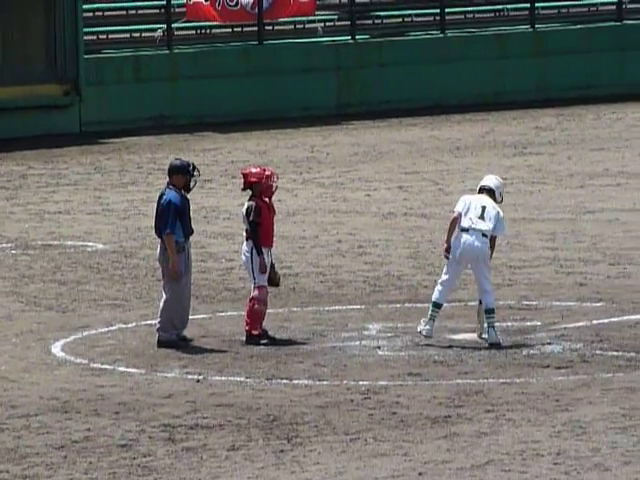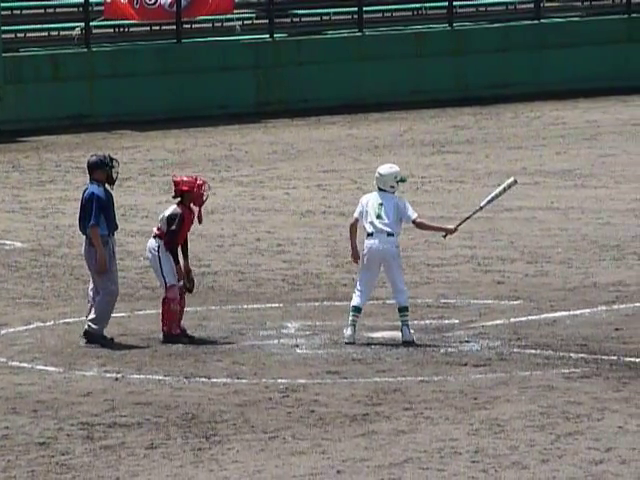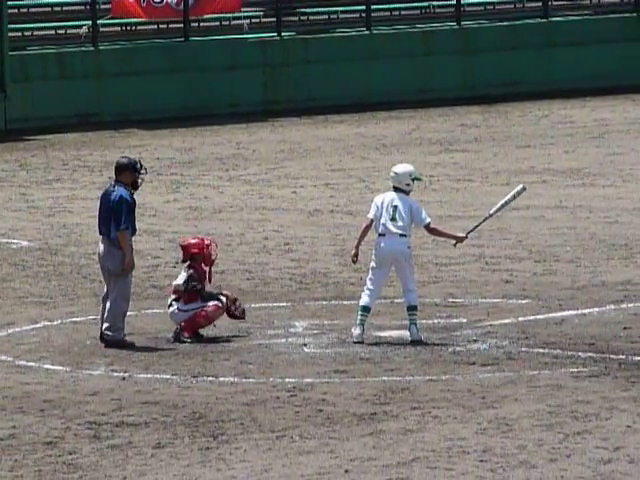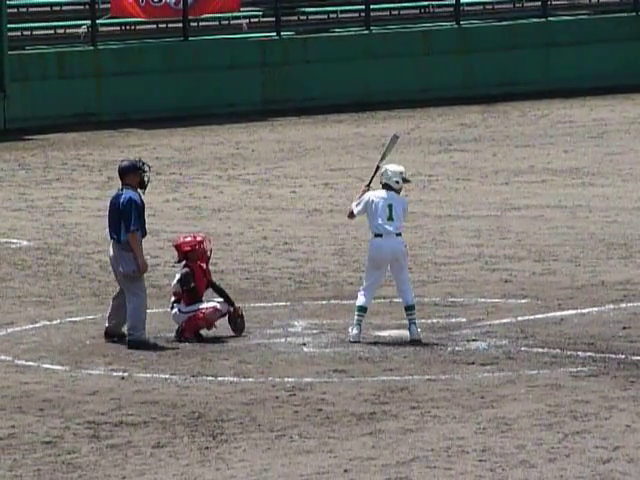
dt=1s
person 1, frame 1
left shoulder: (177, 195)
right shoulder: (171, 199)
right elbow: (168, 232)
right wrist: (173, 259)
left hip: (182, 247)
right hip: (174, 250)
left knee: (183, 293)
right knee: (173, 294)
left ankle: (176, 332)
right ankle: (165, 335)
person 1, frame 2
left shoulder: (100, 190)
right shoulder: (94, 192)
right elbow: (92, 225)
right wrist: (100, 251)
left hip: (104, 243)
right hip: (99, 245)
left knee: (98, 290)
right knee: (109, 290)
left ankle: (94, 330)
right ankle: (94, 328)
person 1, frame 3
left shoulder: (108, 192)
right shoulder: (123, 196)
right elbow: (121, 229)
right wrist: (129, 255)
left hip: (105, 245)
right hip: (117, 248)
left knee: (111, 292)
right knee: (119, 295)
left ankle: (106, 330)
right ankle: (113, 335)
person 1, frame 4
left shoulder: (117, 196)
right shoulder: (132, 198)
right elbow: (132, 231)
right wrist: (140, 257)
left hip: (117, 249)
right hip: (127, 251)
left knee: (124, 292)
right knee: (137, 294)
left ankle: (113, 328)
right ankle: (136, 337)
person 2, frame 1
left shoulder: (467, 199)
right shoulder: (497, 211)
left elbow: (455, 218)
right elbow: (493, 241)
left wrist: (447, 242)
right wrist: (487, 262)
left hip: (461, 243)
right hip: (482, 246)
left knee: (444, 285)
right knee: (486, 290)
left ankle: (428, 325)
right ankle: (491, 333)
person 2, frame 2
left shoulder: (366, 199)
right shoulder: (399, 201)
left elbow: (353, 224)
right elbow: (418, 223)
left wrist: (354, 248)
right wrist: (445, 229)
left hip: (370, 245)
right hip: (390, 246)
left knee: (362, 289)
right knee: (399, 289)
left ankle: (350, 330)
right ankle: (405, 330)
person 2, frame 3
left shoulder: (380, 198)
right shoulder: (412, 203)
left elbow: (368, 224)
right elbow: (430, 228)
left wrist: (357, 247)
right wrist: (455, 237)
left hip: (382, 245)
right hip: (402, 246)
left knee: (371, 289)
right knee: (409, 288)
left ankle: (359, 330)
right ankle: (413, 329)
person 2, frame 4
left shoulder: (371, 196)
right shoulder: (402, 201)
left elbow: (351, 214)
left wrist: (361, 195)
left hip: (378, 244)
right hip: (398, 244)
left knee: (368, 288)
right knee: (405, 288)
left ankle: (356, 329)
right ankle: (413, 329)
person 3, frame 1
left shoulder: (264, 203)
right shoulder: (253, 205)
right elbow: (253, 234)
left wrist: (269, 259)
right wrist: (261, 257)
left hip: (264, 251)
right hip: (254, 252)
left knee: (262, 291)
right knee: (259, 290)
left ankle: (258, 329)
right ankle: (251, 333)
person 3, frame 2
left shoulder: (188, 211)
right shoulder: (178, 213)
left elbow: (182, 238)
right elbow: (172, 240)
left wrist: (186, 262)
right wrist: (178, 265)
left hip: (165, 250)
right hip: (157, 249)
left knee: (180, 287)
right knee: (172, 287)
left ankle: (177, 327)
right ankle: (169, 332)
person 3, frame 3
left shoulder: (198, 268)
right shoulder: (192, 272)
left elbow: (202, 293)
right elbow: (204, 296)
left wrist: (222, 294)
right wrist: (221, 294)
left hip: (187, 307)
right hip: (178, 312)
left knee: (222, 302)
right knee: (216, 307)
left ankle: (191, 329)
right ankle: (182, 330)
person 3, frame 4
left shoulder: (200, 268)
right shoulder: (186, 271)
left elbow: (215, 287)
right elbow: (193, 297)
left wrist: (233, 305)
right wrist: (207, 319)
left hip: (192, 307)
right hip: (181, 312)
left knee: (225, 307)
right knee: (214, 309)
left ankle: (192, 328)
right ankle: (184, 330)
